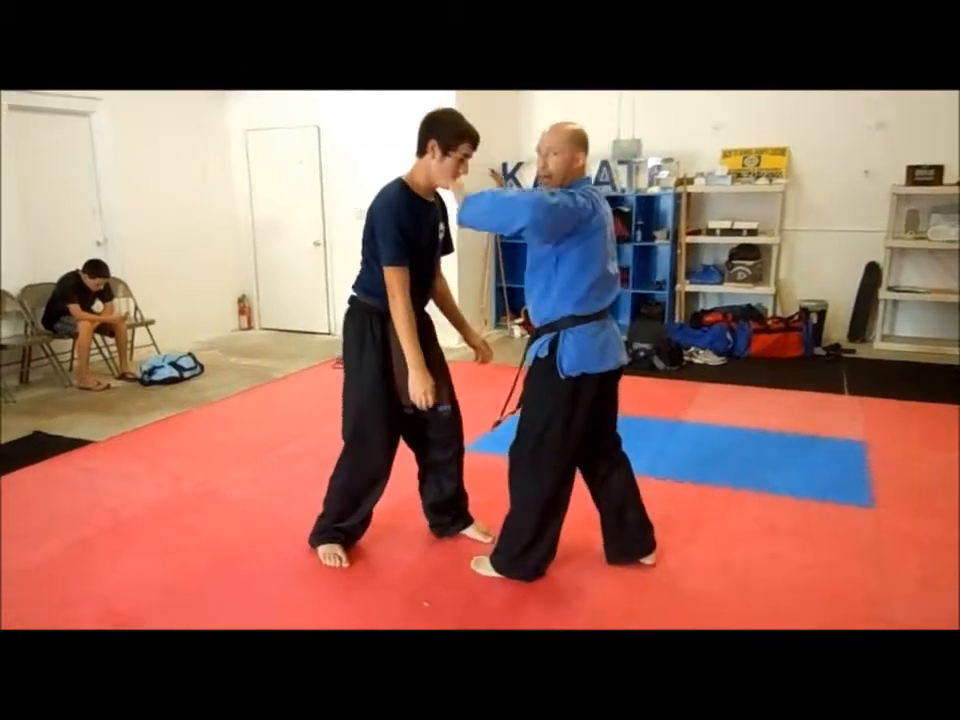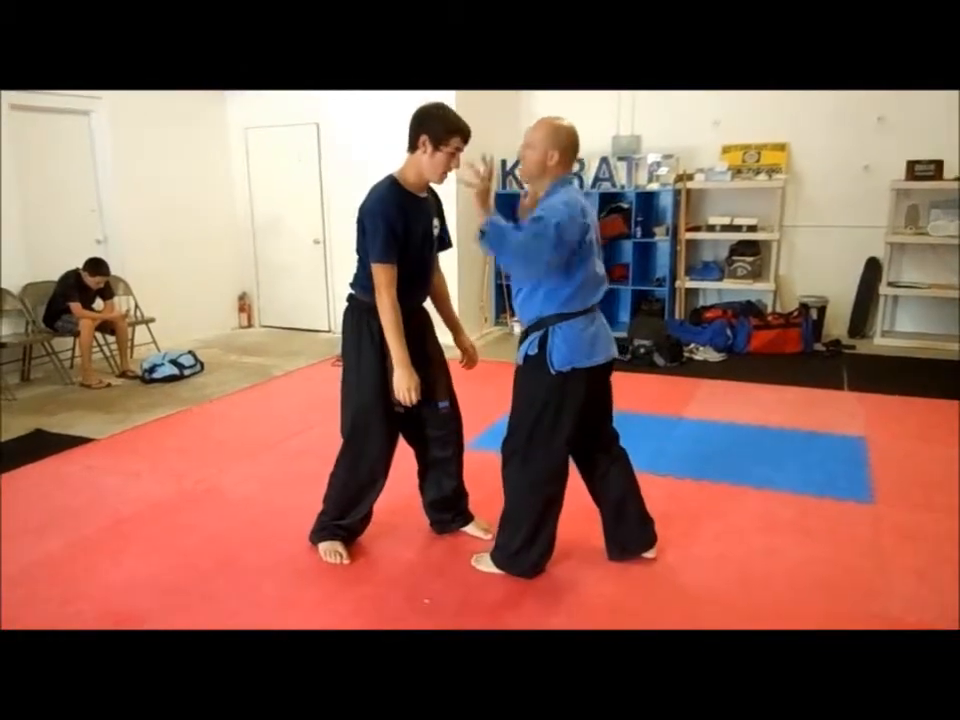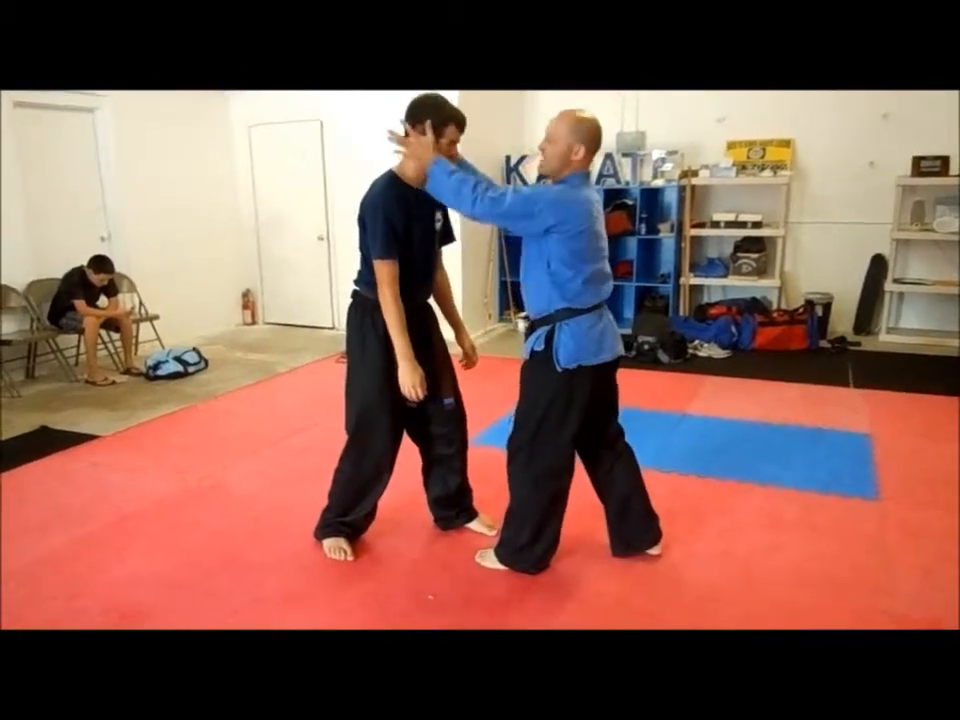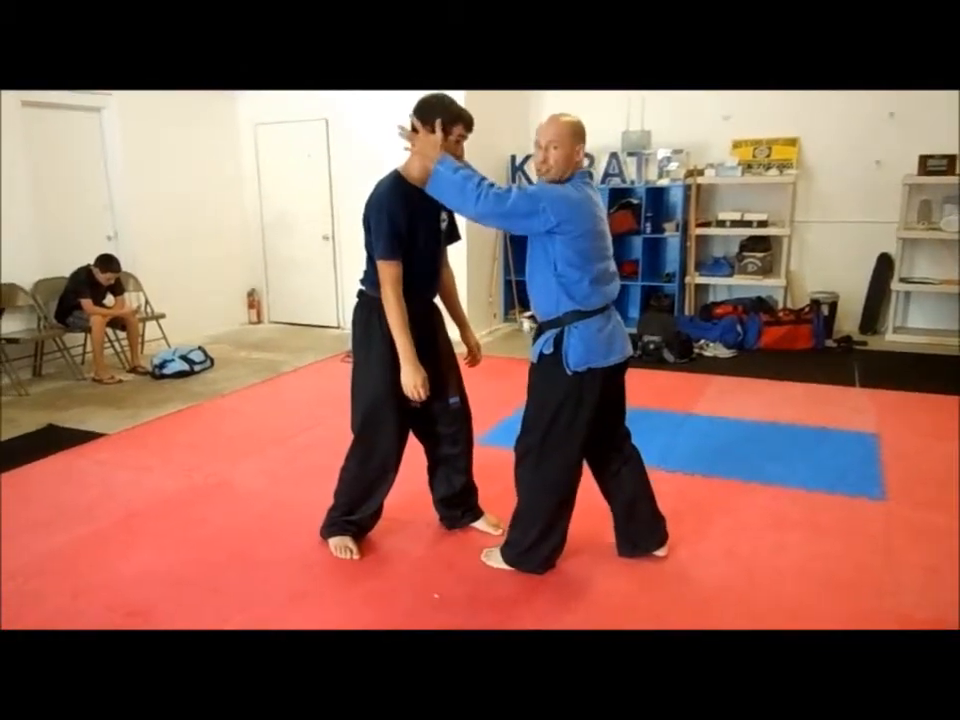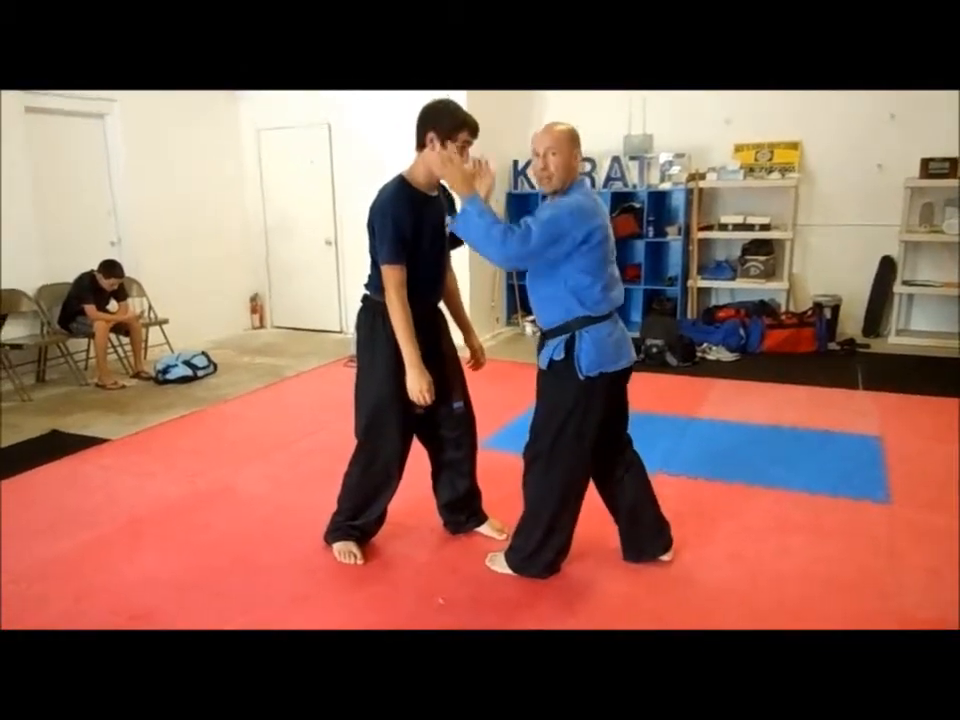
dt=0.4s
person 1, frame 1
left shoulder: (436, 206)
right shoulder: (393, 205)
right elbow: (397, 293)
left wrist: (468, 333)
right wrist: (416, 368)
left hip: (414, 322)
right hip: (374, 327)
left knee: (443, 425)
right knee: (371, 438)
left ankle: (450, 516)
right ankle: (332, 531)
person 1, frame 2
left shoulder: (430, 201)
right shoulder: (383, 203)
right elbow: (384, 291)
left wrist: (459, 334)
right wrist: (401, 366)
left hip: (414, 319)
right hip: (372, 326)
left knee: (442, 423)
right knee: (370, 436)
left ankle: (450, 513)
right ankle: (332, 528)
person 1, frame 3
left shoulder: (433, 194)
right shoulder: (383, 198)
right elbow: (386, 287)
left wrist: (460, 331)
right wrist: (405, 361)
left hip: (419, 316)
right hip: (377, 323)
left knee: (446, 420)
right knee: (375, 433)
left ankle: (454, 509)
right ankle: (337, 525)
person 1, frame 4
left shoulder: (439, 193)
right shoulder: (388, 198)
right elbow: (390, 288)
left wrist: (464, 329)
right wrist: (407, 362)
left hip: (425, 316)
right hip: (382, 323)
left knee: (451, 419)
right knee: (380, 432)
left ankle: (460, 508)
right ankle: (342, 524)
person 1, frame 5
left shoulder: (443, 199)
right shoulder: (393, 203)
right elbow: (394, 291)
left wrist: (468, 333)
right wrist: (413, 366)
left hip: (429, 320)
right hip: (386, 327)
left knee: (455, 423)
right knee: (385, 436)
left ankle: (463, 512)
right ankle: (347, 529)
person 2, frame 1
left shoulder: (575, 203)
right shoulder: (583, 203)
left elbow: (533, 211)
right elbow: (540, 221)
left wrist: (472, 205)
right wrist: (507, 198)
left hip: (568, 350)
right hip: (595, 345)
left knee: (538, 459)
right knee: (600, 450)
left ankle: (518, 559)
right ankle: (634, 543)
person 2, frame 2
left shoulder: (561, 207)
right shoulder: (562, 202)
left elbow: (532, 260)
right elbow: (538, 256)
left wrist: (488, 215)
right wrist: (525, 219)
left hip: (558, 347)
right hip: (586, 341)
left knee: (530, 456)
right knee: (596, 445)
left ankle: (517, 556)
right ankle: (634, 537)
person 2, frame 3
left shoulder: (558, 201)
right shoulder: (575, 197)
left elbow: (485, 202)
right elbow: (501, 198)
left wrist: (430, 160)
right wrist: (447, 160)
left hip: (564, 343)
right hip: (591, 337)
left knee: (536, 453)
right knee: (603, 441)
left ankle: (522, 551)
right ankle: (639, 533)
person 2, frame 4
left shoulder: (558, 201)
right shoulder: (575, 196)
left elbow: (488, 202)
right elbow: (507, 201)
left wrist: (436, 161)
right wrist: (447, 161)
left hip: (573, 345)
right hip: (600, 340)
left knee: (544, 455)
right knee: (609, 444)
left ankle: (527, 552)
right ankle: (645, 534)
person 2, frame 5
left shoulder: (574, 210)
right shoulder: (568, 205)
left elbow: (510, 247)
right elbow: (525, 245)
left wrist: (467, 196)
right wrist: (481, 200)
left hip: (580, 351)
right hip: (600, 346)
left knee: (552, 459)
right knee: (610, 450)
left ankle: (531, 556)
right ankle: (650, 539)
